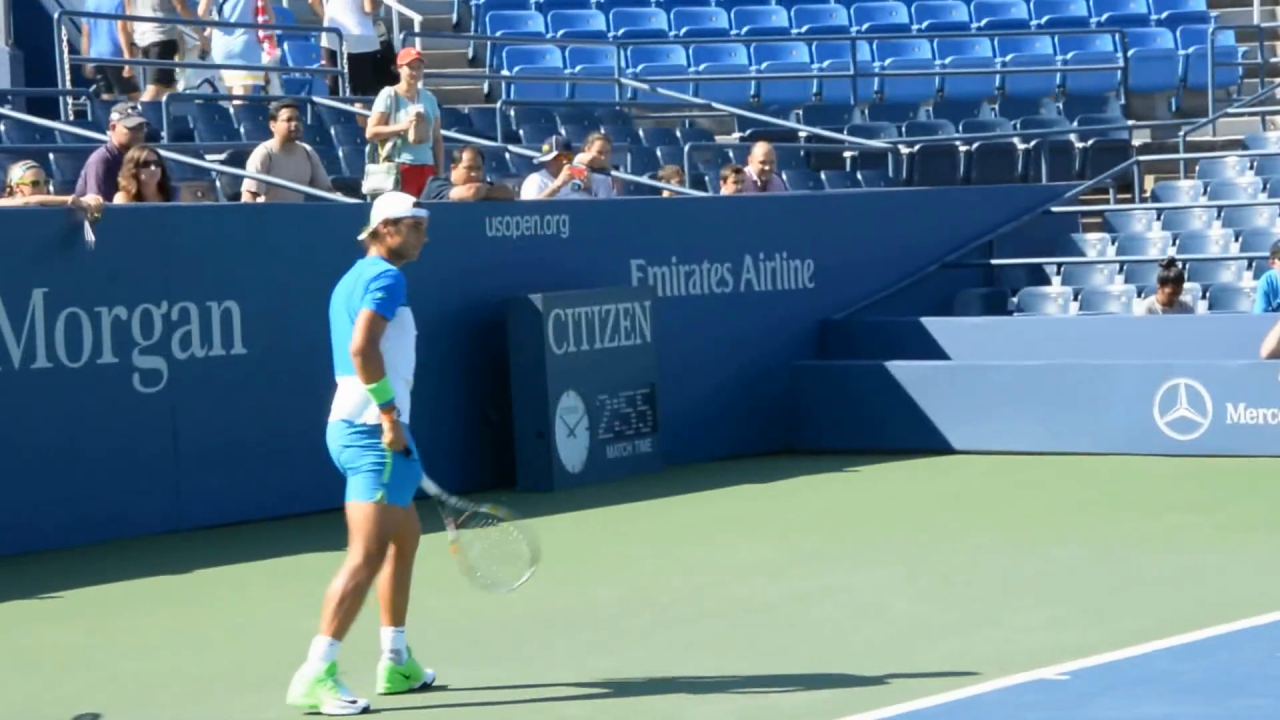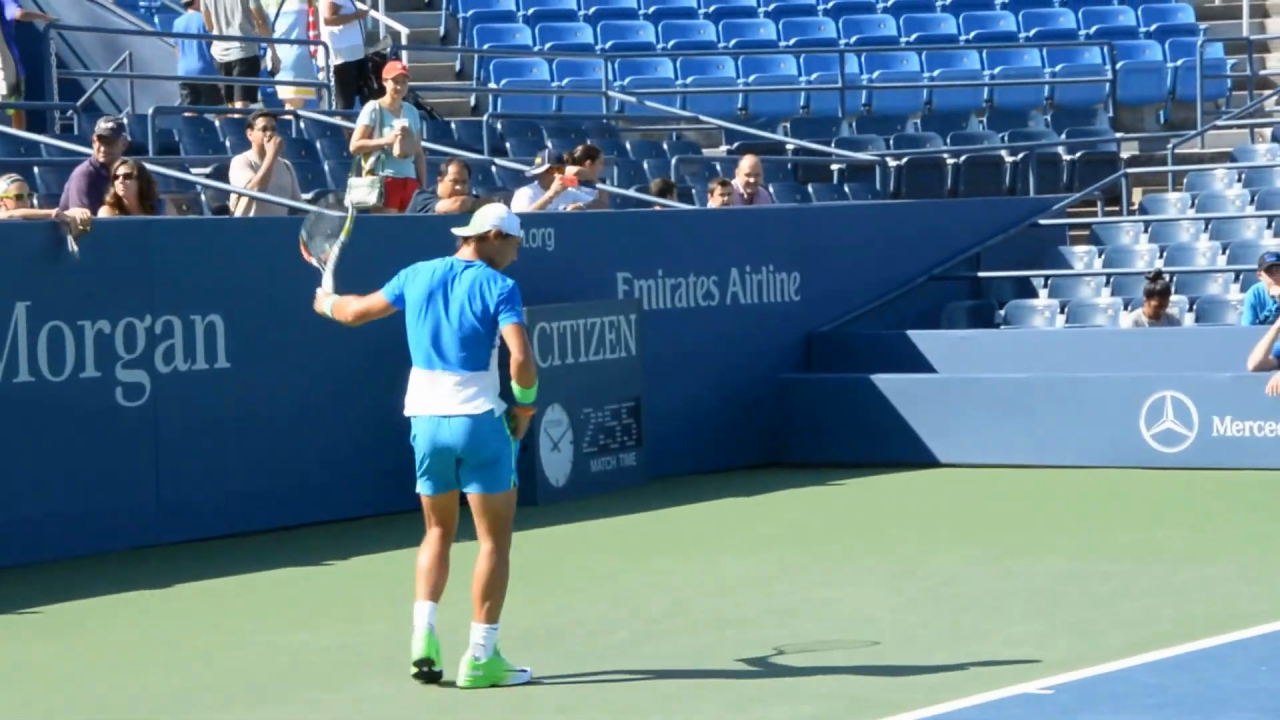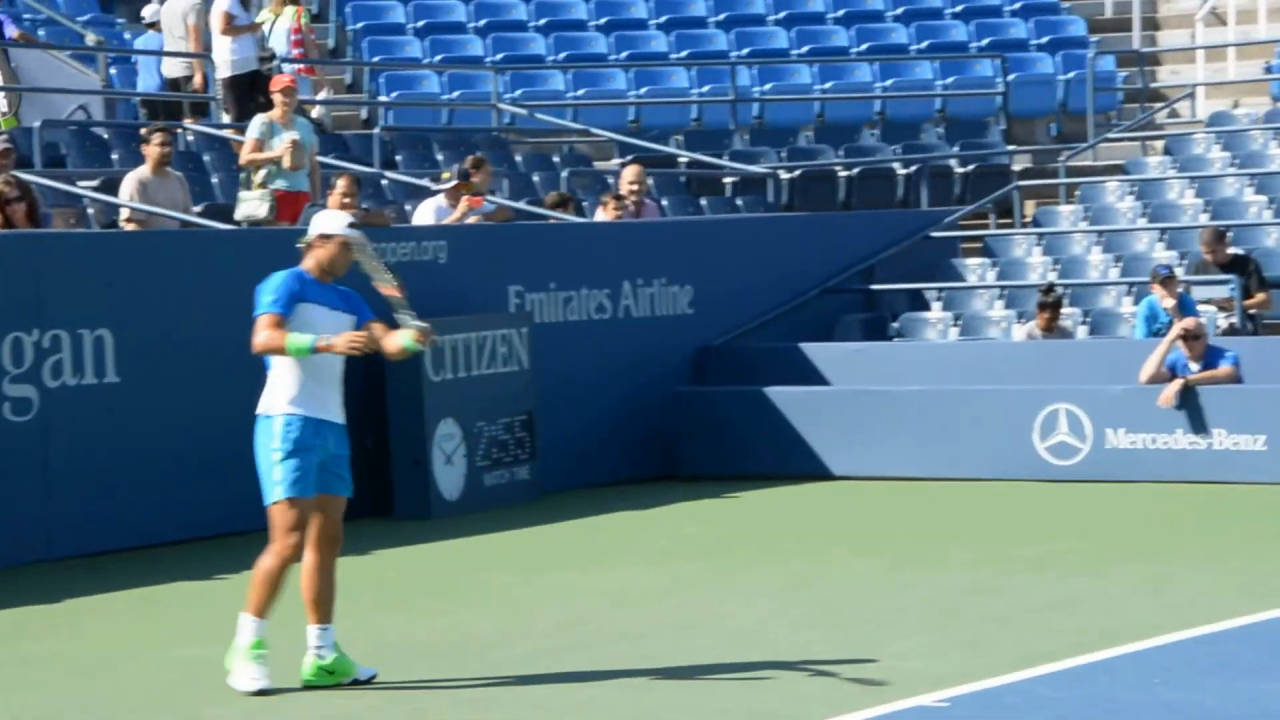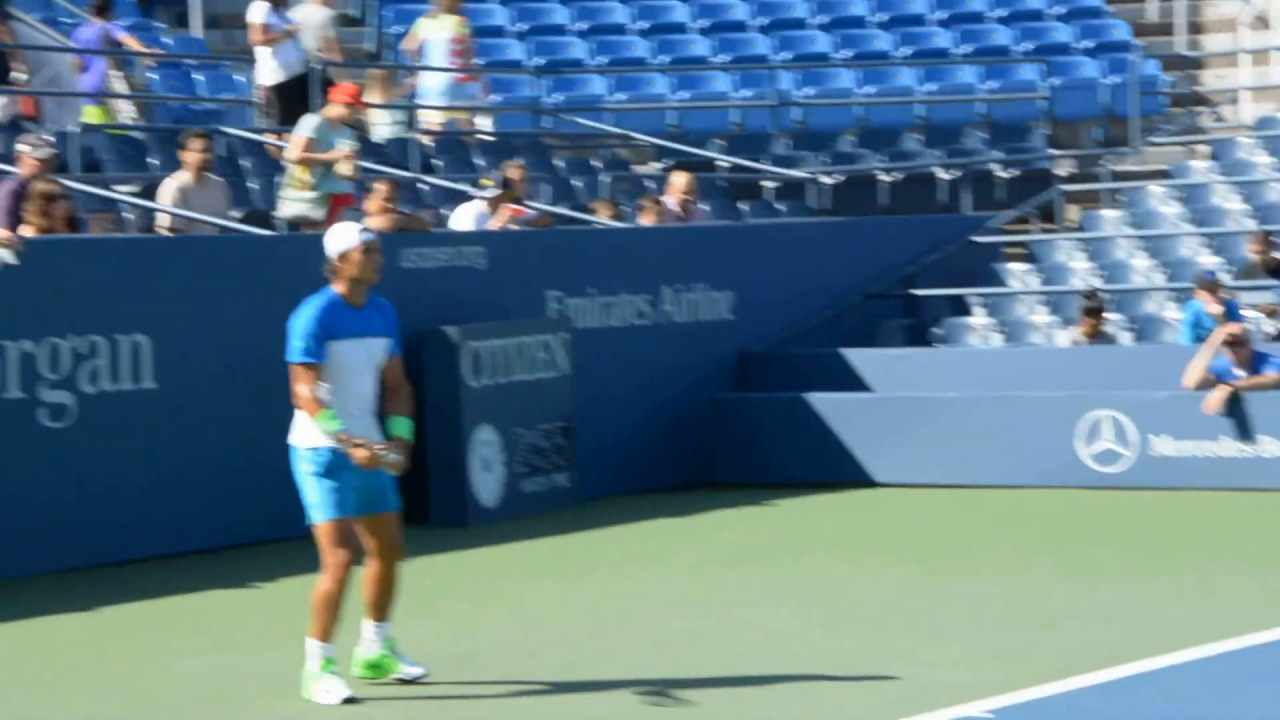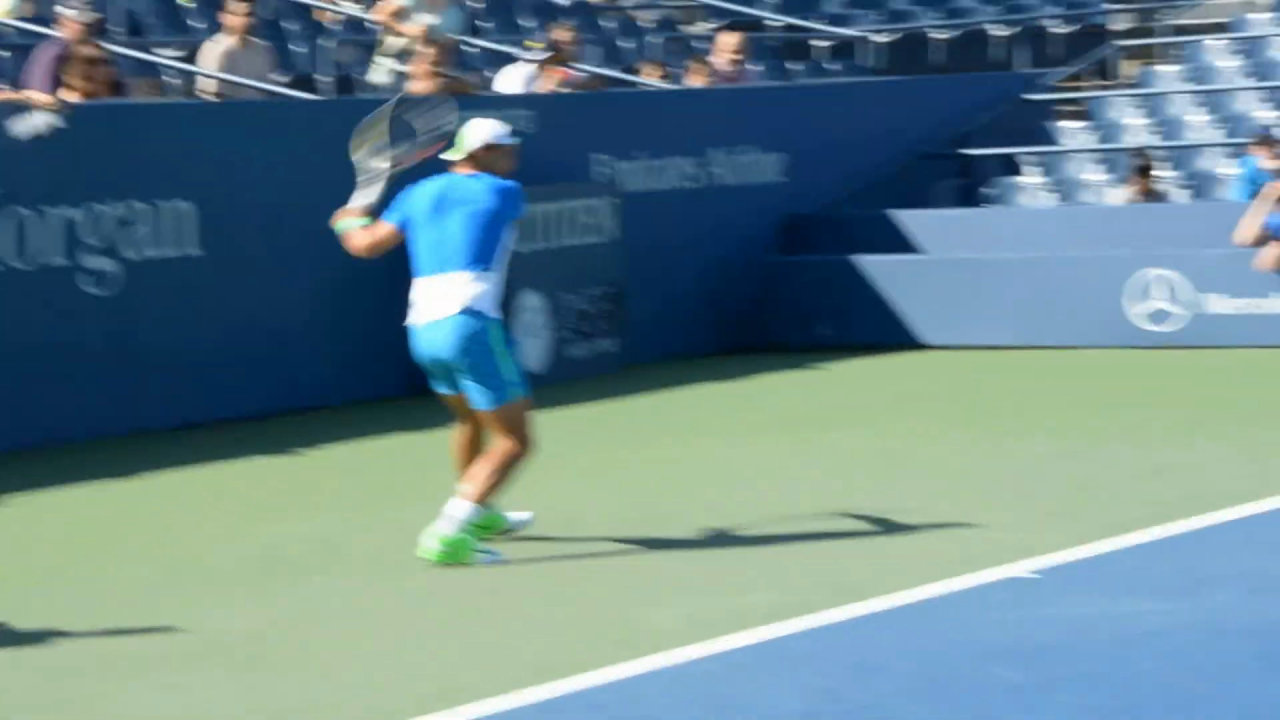
dt=1s
person 1, frame 1
left shoulder: (354, 279)
right shoulder: (386, 277)
right elbow: (362, 348)
right wrist: (389, 409)
left hip: (357, 428)
right hip: (373, 433)
left knee: (405, 540)
right knee: (367, 556)
left ankle: (397, 662)
right ankle: (315, 675)
person 1, frame 2
left shoulder: (416, 276)
right shoulder: (499, 287)
left elbow: (355, 312)
right elbow: (522, 358)
left wrist: (325, 301)
right wrist: (525, 404)
left hip: (426, 421)
right hip: (479, 421)
left knee: (439, 532)
right knee: (494, 541)
left ankle: (425, 635)
right ankle: (481, 658)
person 1, frame 3
left shoulder: (348, 300)
right shoulder: (282, 284)
left elbow: (385, 339)
right elbow: (264, 340)
left wrist: (409, 337)
right wrist: (329, 344)
left hip: (331, 430)
right hip: (287, 427)
left knee: (326, 544)
right knee: (289, 541)
left ankle: (323, 656)
right ankle: (246, 647)
person 1, frame 4
left shoulder: (383, 313)
right shoulder: (312, 316)
left elbow: (395, 384)
right elbow: (304, 394)
left wrist: (400, 439)
right wrist: (348, 444)
left hip: (369, 449)
right hip: (321, 451)
left knee: (387, 551)
right knee: (339, 559)
left ankle: (375, 650)
right ankle: (317, 668)
person 1, frame 5
left shoulder: (418, 193)
right shoulder: (506, 192)
left elbow: (366, 245)
left wrist: (347, 222)
left hip: (423, 330)
right hip: (469, 325)
left knee: (474, 412)
right knee: (514, 442)
left ankle: (478, 514)
right ankle: (448, 534)
